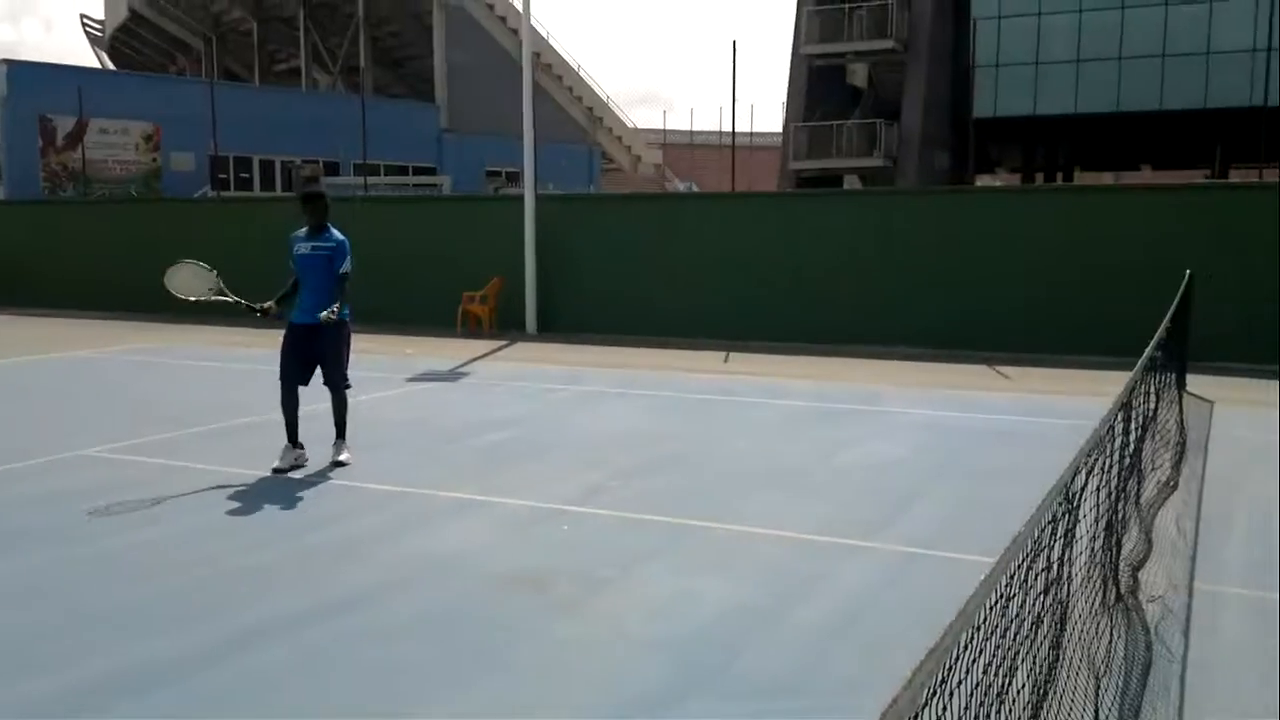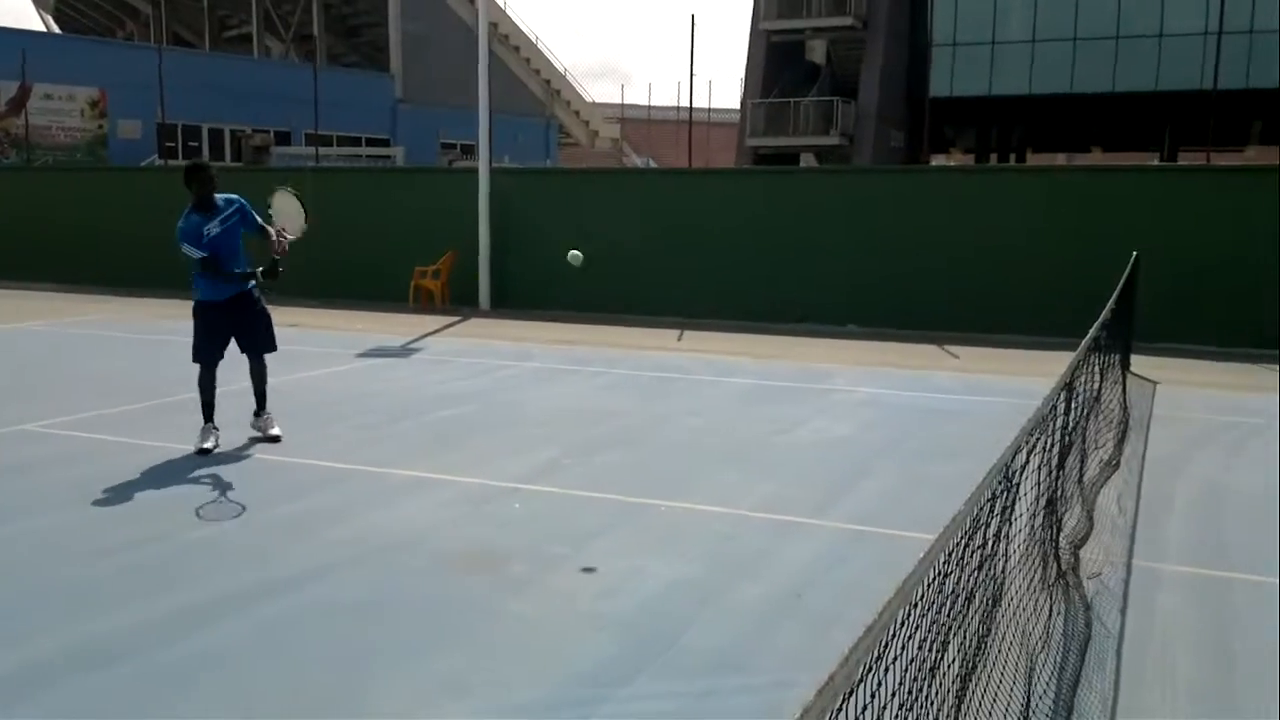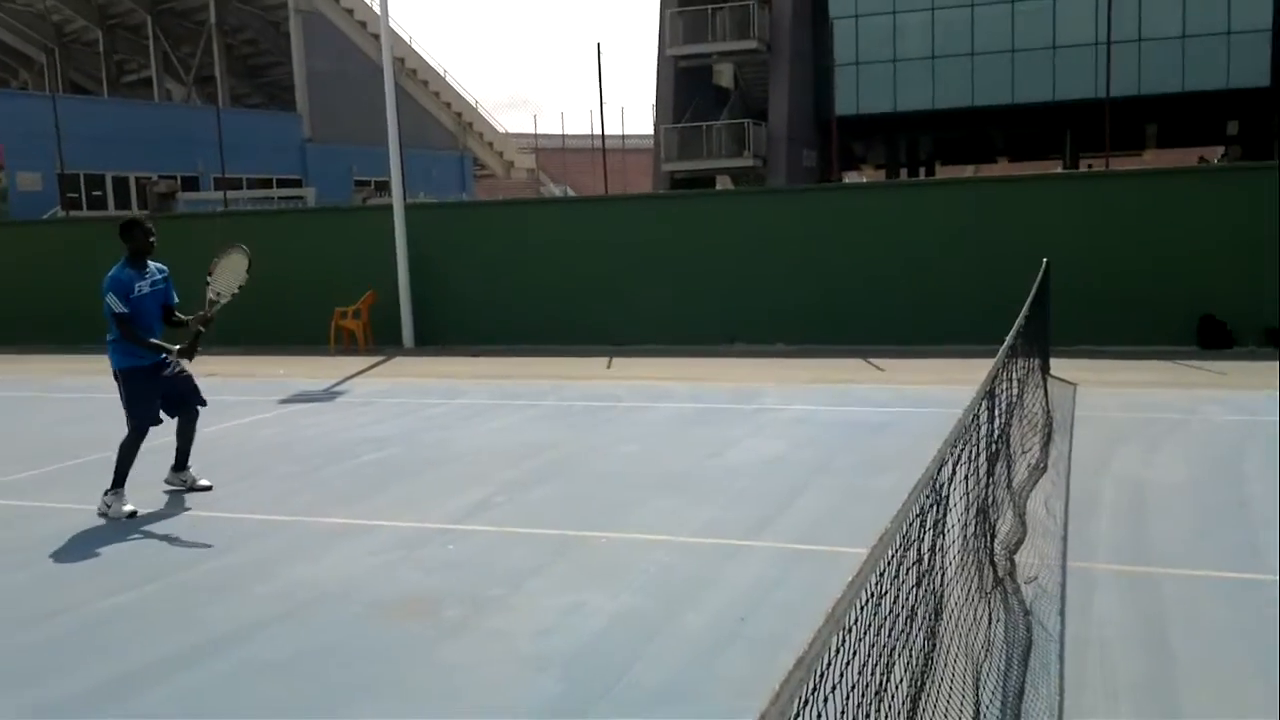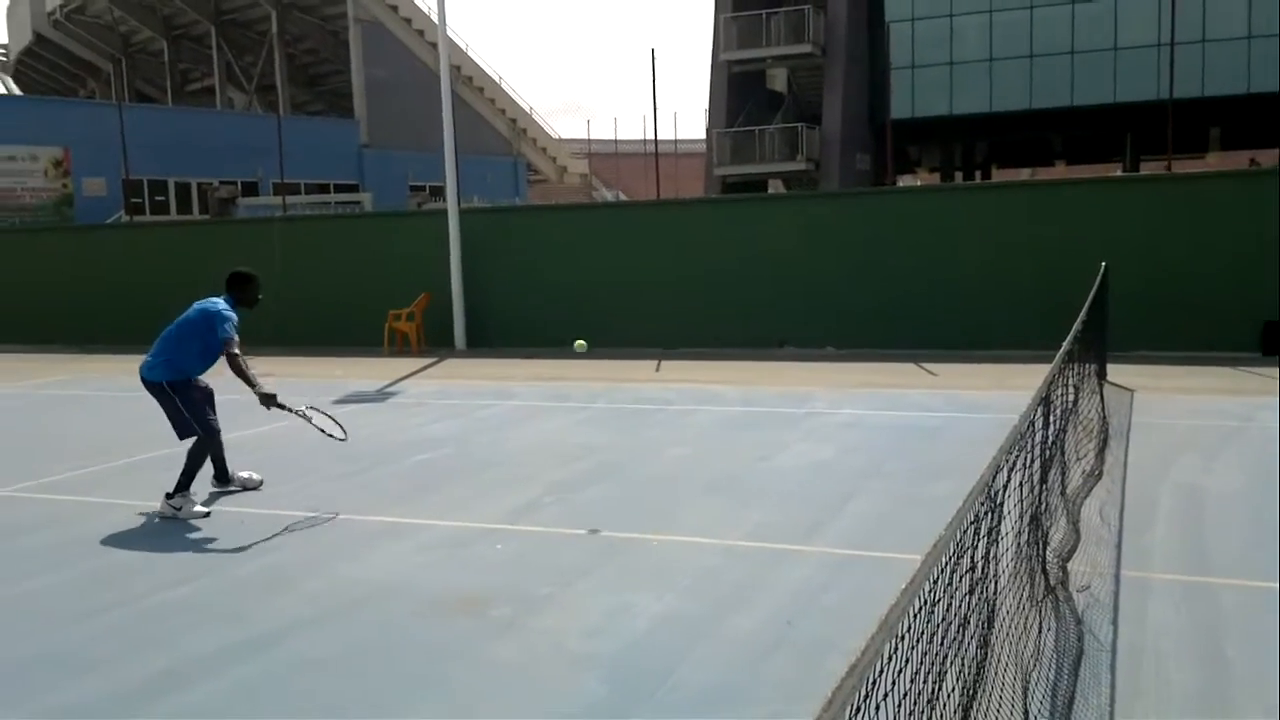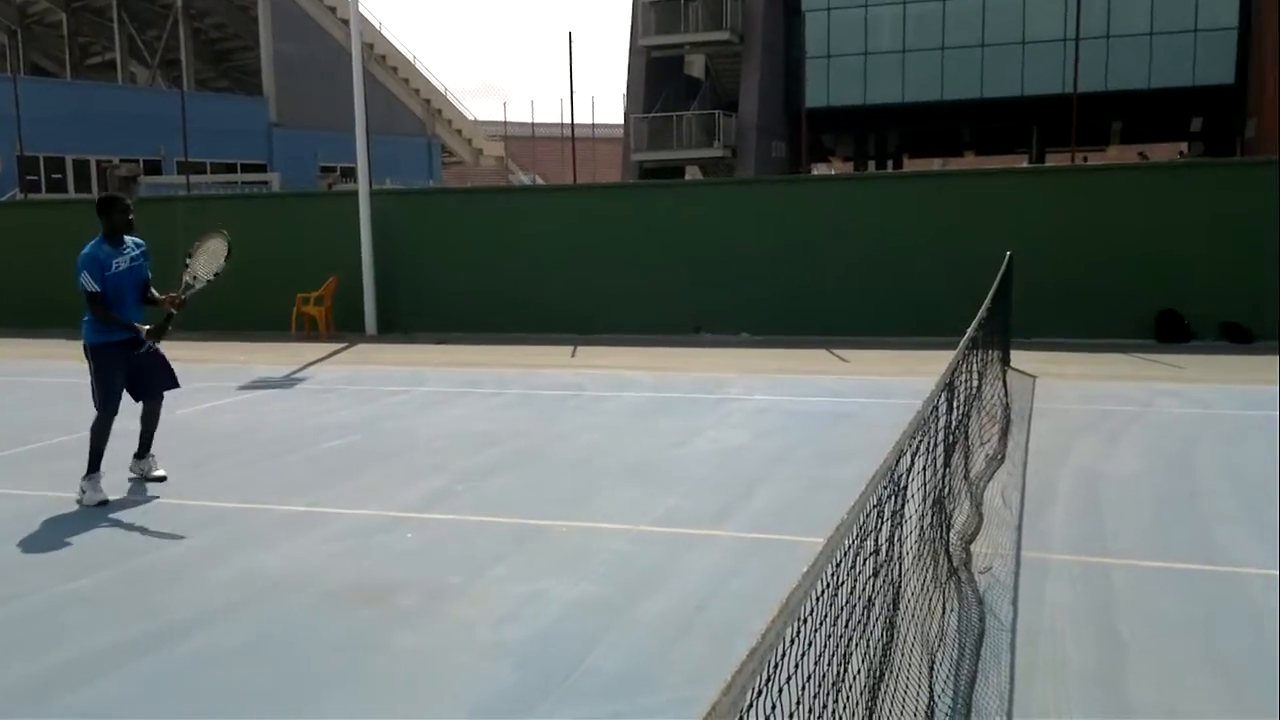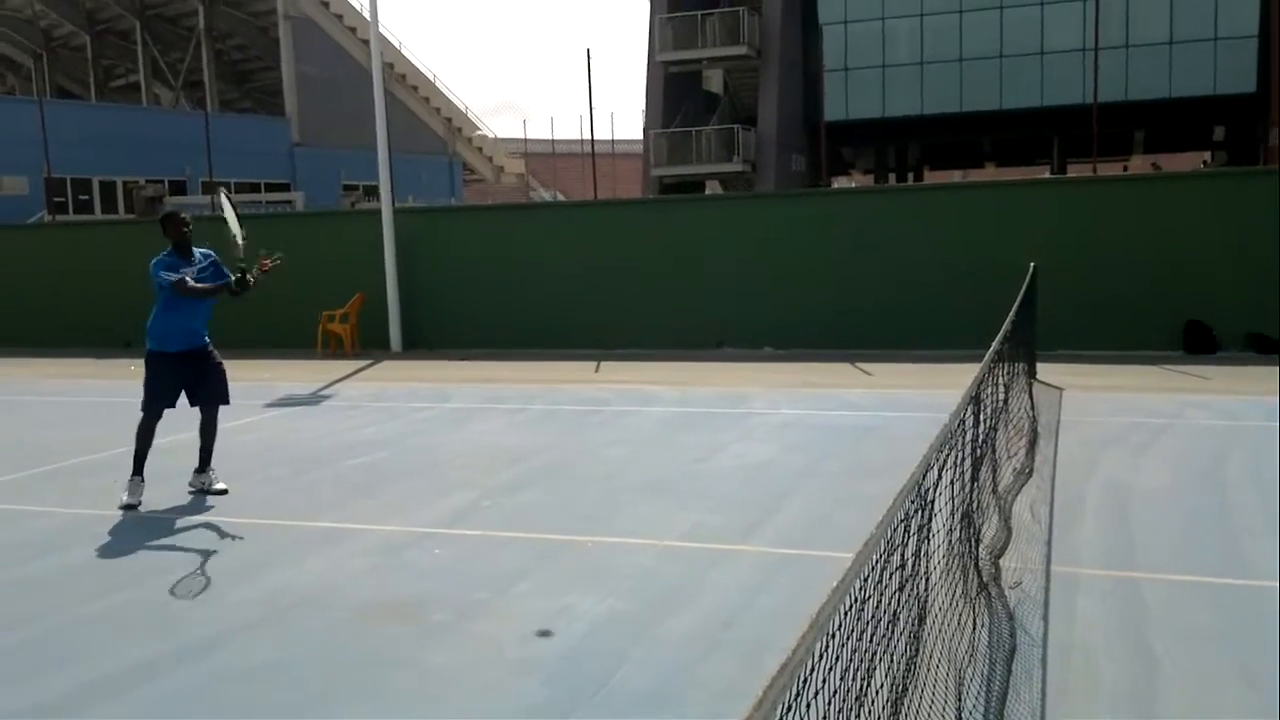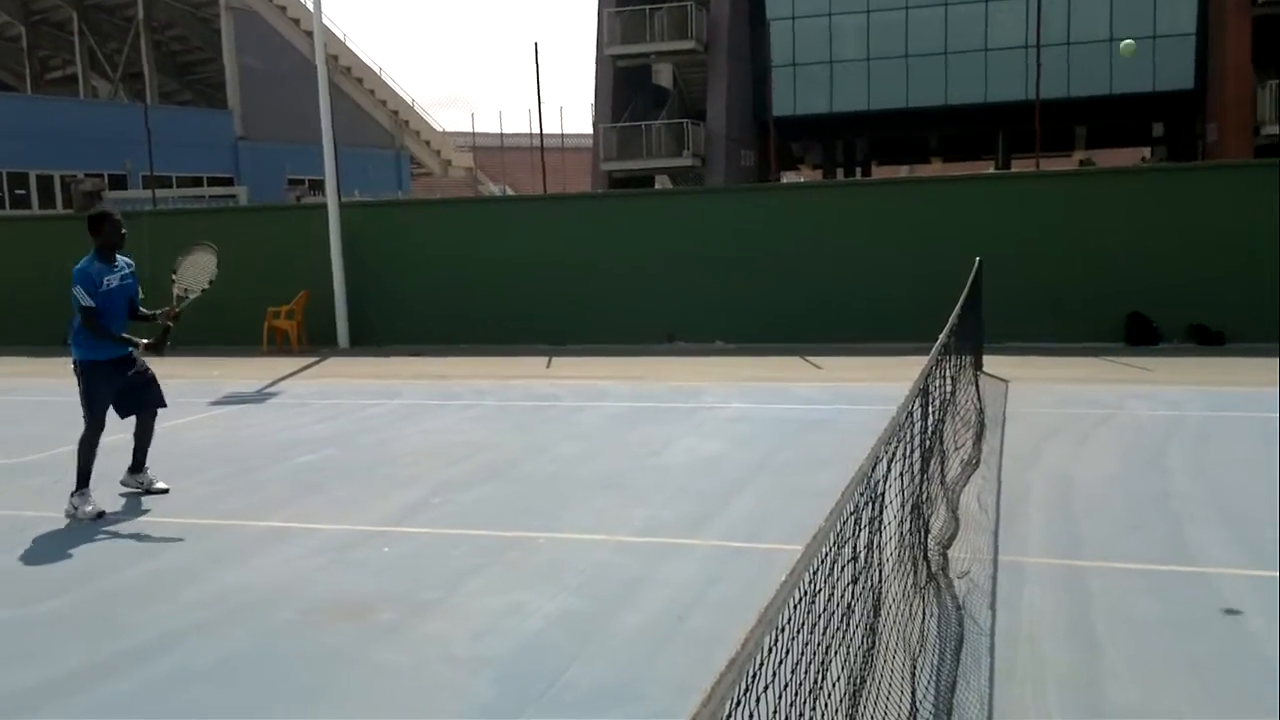
dt=0.7s
person 1, frame 1
left shoulder: (337, 242)
right shoulder: (296, 239)
left elbow: (342, 284)
left wrist: (336, 309)
right wrist: (276, 302)
left hip: (331, 324)
right hip: (299, 323)
left knee: (336, 385)
right knee: (288, 384)
left ankle: (340, 442)
right ankle: (293, 447)
person 1, frame 2
left shoulder: (234, 203)
right shoulder: (187, 227)
left elbow: (263, 228)
right elbow: (215, 271)
left wrist: (275, 238)
right wrist: (259, 273)
left hip: (245, 291)
right hip: (211, 300)
left knee: (257, 352)
right knee: (208, 362)
left ankle: (262, 414)
right ankle: (208, 426)
person 1, frame 3
left shoulder: (161, 272)
right shoulder: (117, 280)
left elbow: (169, 317)
right elbow: (127, 332)
left wrist: (192, 320)
right wrist: (173, 350)
left hip: (161, 359)
right hip: (131, 363)
left knee: (190, 410)
right knee: (140, 427)
left ankle: (180, 471)
right ankle: (114, 493)
person 1, frame 4
left shoulder: (215, 306)
right shoulder: (224, 314)
right elbow: (234, 356)
right wrist: (258, 390)
left hip: (178, 372)
right hip: (164, 376)
left knee: (209, 416)
right knee: (208, 432)
left ankle: (223, 477)
right ankle: (176, 498)
person 1, frame 5
left shoulder: (139, 248)
right shoulder: (91, 257)
left elbow: (144, 292)
right elbow: (96, 310)
left wrist: (162, 300)
right wrist: (139, 328)
left hip: (136, 338)
right hip: (103, 342)
left knee: (155, 394)
right knee: (108, 409)
left ankle: (142, 458)
right ankle: (90, 477)
person 1, frame 6
left shoulder: (208, 258)
right shoulder: (161, 265)
left elbow: (231, 289)
right elbow: (192, 292)
left wrist: (249, 279)
right wrist: (231, 285)
left hip: (199, 347)
right hip: (164, 350)
left knee: (210, 406)
right knee: (152, 412)
left ankle: (202, 473)
right ankle: (136, 478)
person 1, frame 7
left shoulder: (127, 266)
right shoulder: (85, 273)
right elbow: (91, 325)
left wrist: (157, 316)
right wrist: (138, 343)
left hip: (123, 354)
right hip: (93, 358)
left knee: (149, 407)
right knee: (96, 423)
left ankle: (137, 473)
right ankle: (79, 495)
